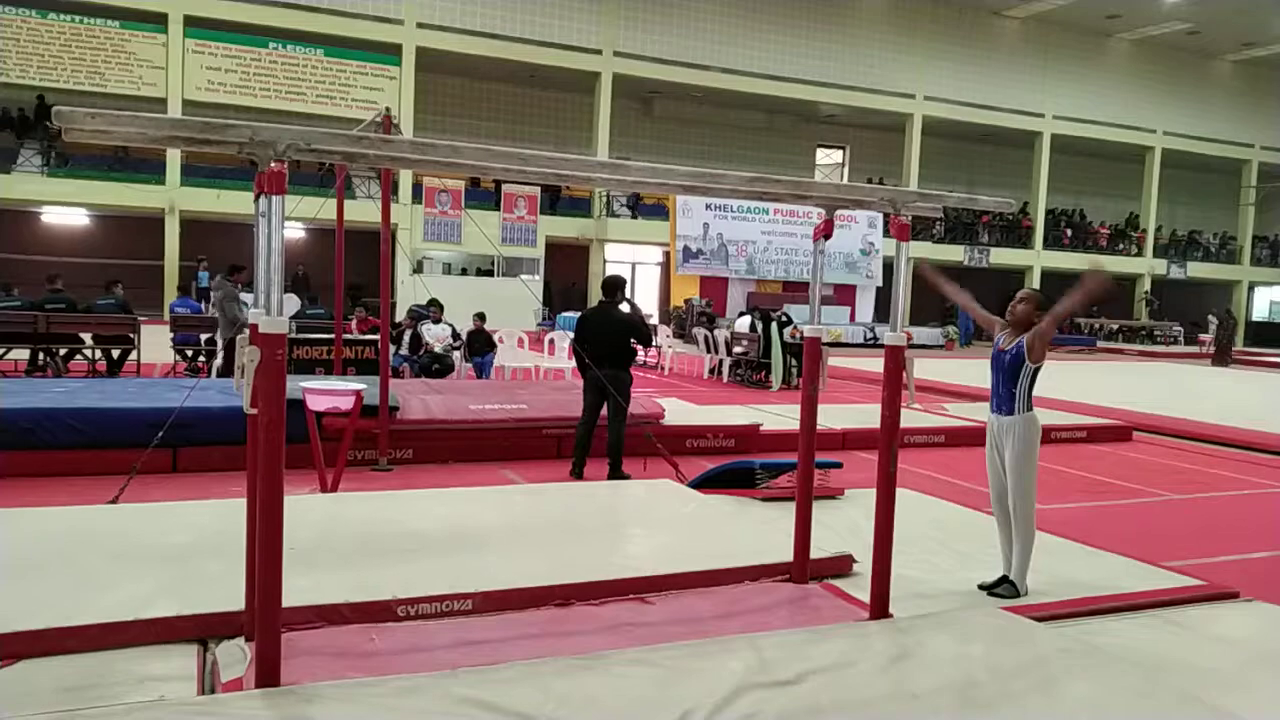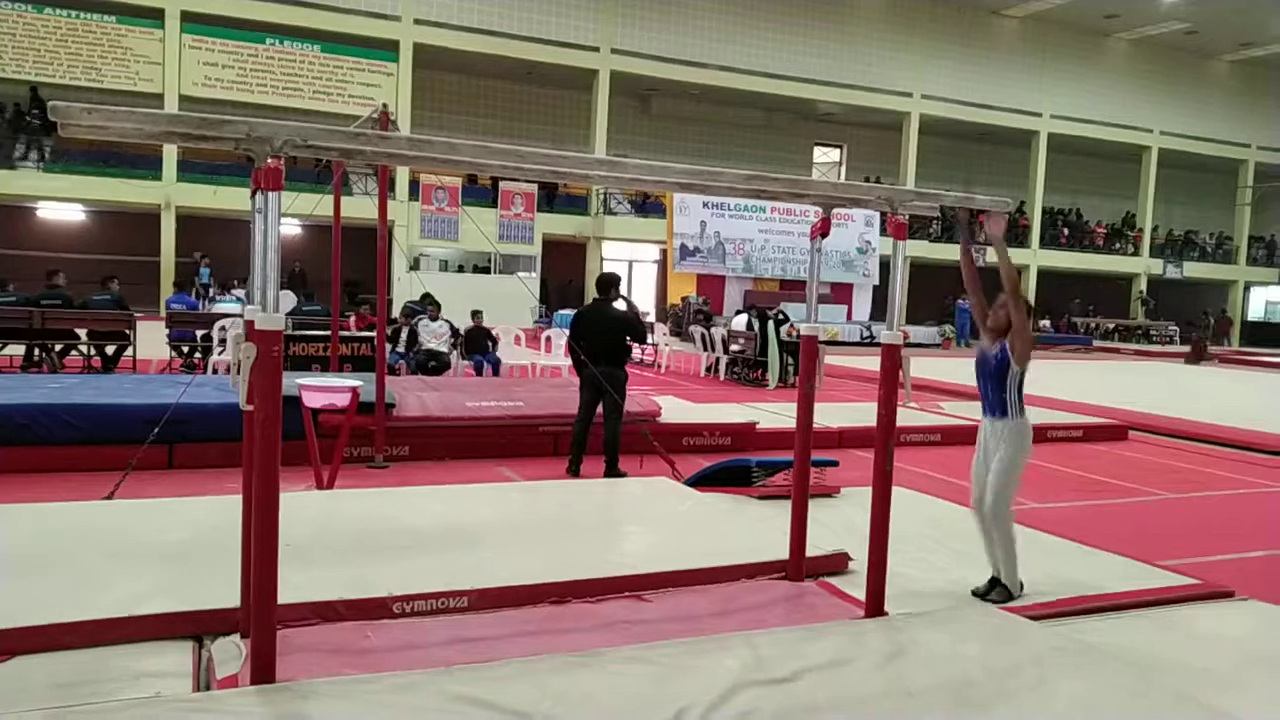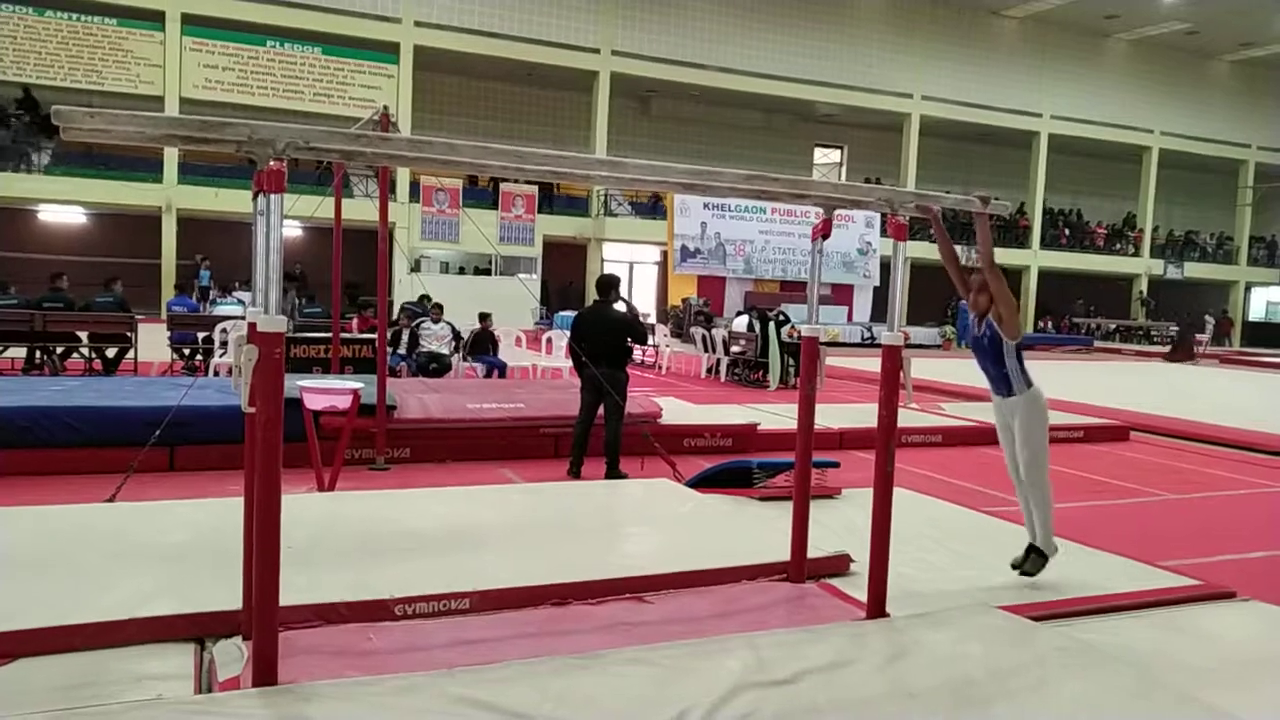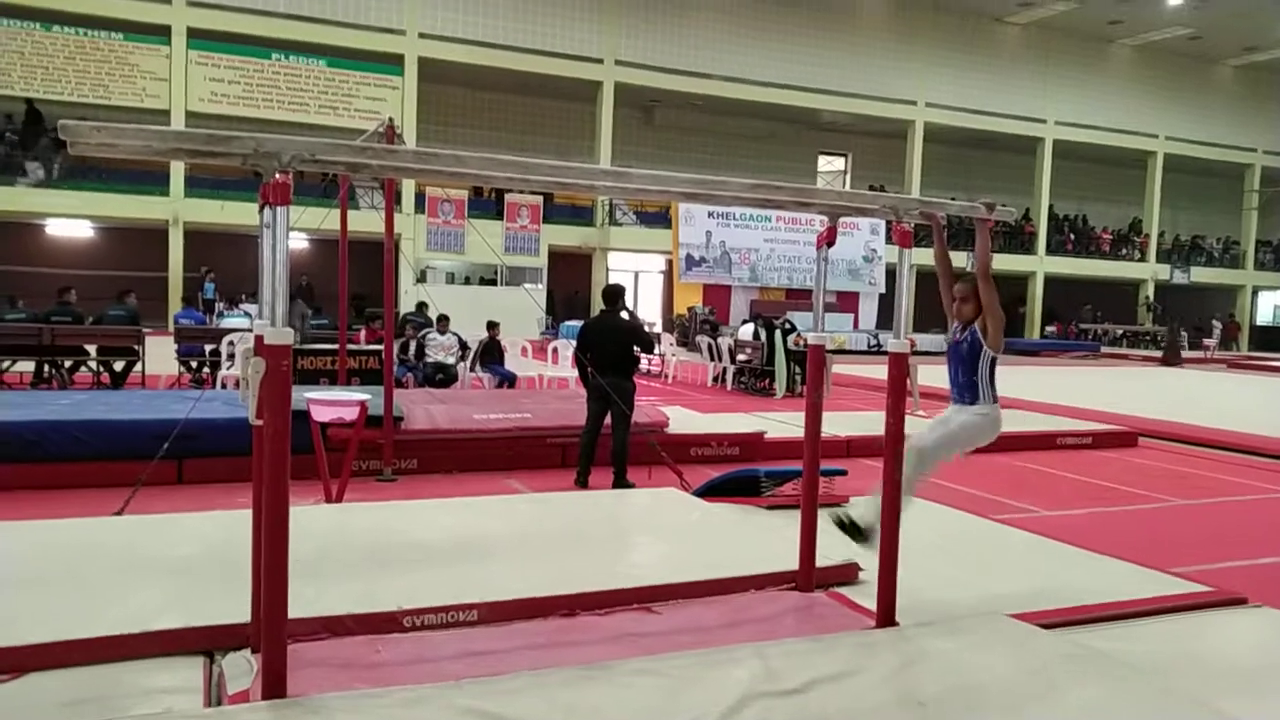
dt=0.4s
person 1, frame 1
left shoulder: (1035, 340)
right shoulder: (1000, 331)
left elbow: (1058, 314)
right elbow: (967, 302)
left wrist: (1087, 289)
right wrist: (933, 275)
left hip: (1019, 427)
right hip: (995, 425)
left knee: (1019, 506)
right knee: (999, 505)
left ankle: (1018, 580)
right ankle: (1009, 573)
person 1, frame 2
left shoulder: (1018, 344)
right shoulder: (987, 336)
left elbow: (1013, 293)
right elbow: (973, 287)
left wrist: (999, 244)
right wrist: (966, 240)
left hip: (1012, 432)
right hip: (987, 429)
left knee: (996, 507)
right knee: (981, 505)
left ankle: (1011, 581)
right ankle: (999, 574)
person 1, frame 3
left shoulder: (1005, 315)
right shoulder: (975, 314)
left elbow: (989, 266)
right elbow: (952, 265)
left wrist: (982, 218)
right wrist: (936, 223)
left hip: (1026, 403)
right hip: (1001, 404)
left knee: (1033, 475)
right knee: (1018, 476)
left ankle: (1043, 544)
right ankle: (1037, 542)
person 1, frame 4
left shoulder: (990, 328)
right shoulder: (957, 325)
left elbow: (984, 275)
right elbow: (944, 274)
left wrist: (983, 228)
right wrist: (938, 233)
left hip: (982, 417)
right hip: (957, 412)
left knee: (915, 451)
right knee: (908, 453)
left ankle: (871, 523)
right ankle: (871, 519)
person 2, frame 1
left shoulder: (587, 316)
right shoulder: (627, 318)
left elbow: (578, 347)
right elbow: (647, 341)
left wrist: (585, 372)
right wrist: (639, 317)
left hip: (594, 373)
right hip: (618, 375)
left knee: (587, 419)
right knee: (616, 422)
left ankle: (577, 467)
right ankle: (615, 470)
person 2, frame 2
left shoulder: (582, 314)
right shoulder: (621, 316)
left elbow: (573, 345)
right elbow: (642, 338)
left wrist: (580, 370)
right wrist: (635, 314)
left hip: (590, 371)
right hip: (613, 372)
left knee: (583, 416)
right knee: (612, 420)
left ankle: (574, 465)
right ankle: (611, 468)
person 2, frame 3
left shoulder: (583, 315)
right shoulder: (621, 318)
left elbow: (574, 347)
right elbow: (642, 339)
left wrist: (582, 372)
right wrist: (635, 316)
left hip: (591, 372)
right hip: (614, 374)
left knee: (584, 418)
right knee: (613, 421)
left ankle: (575, 466)
right ankle: (612, 469)
person 2, frame 4
left shoulder: (589, 325)
right shoulder: (628, 326)
left elbow: (580, 356)
right elbow: (649, 347)
left wrist: (587, 382)
right wrist: (638, 324)
left hip: (597, 382)
right hip: (621, 383)
left knee: (591, 428)
right knee: (620, 431)
left ankle: (582, 476)
right ankle: (619, 479)
